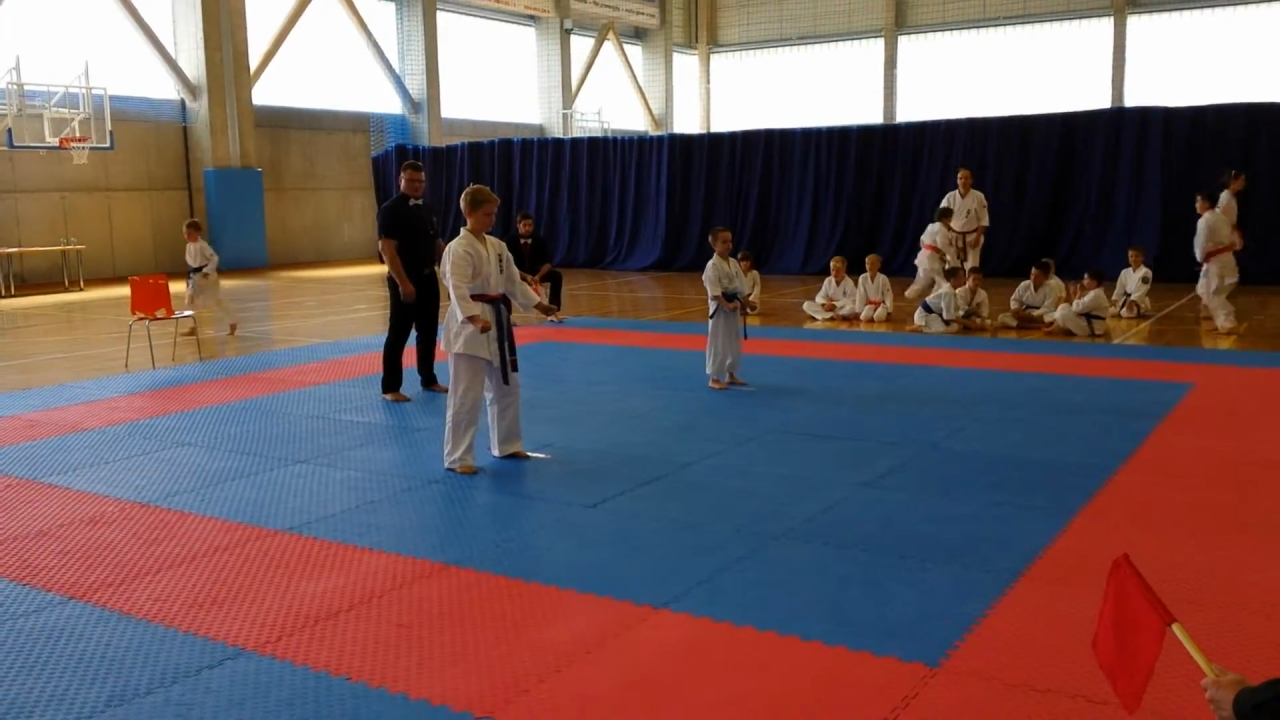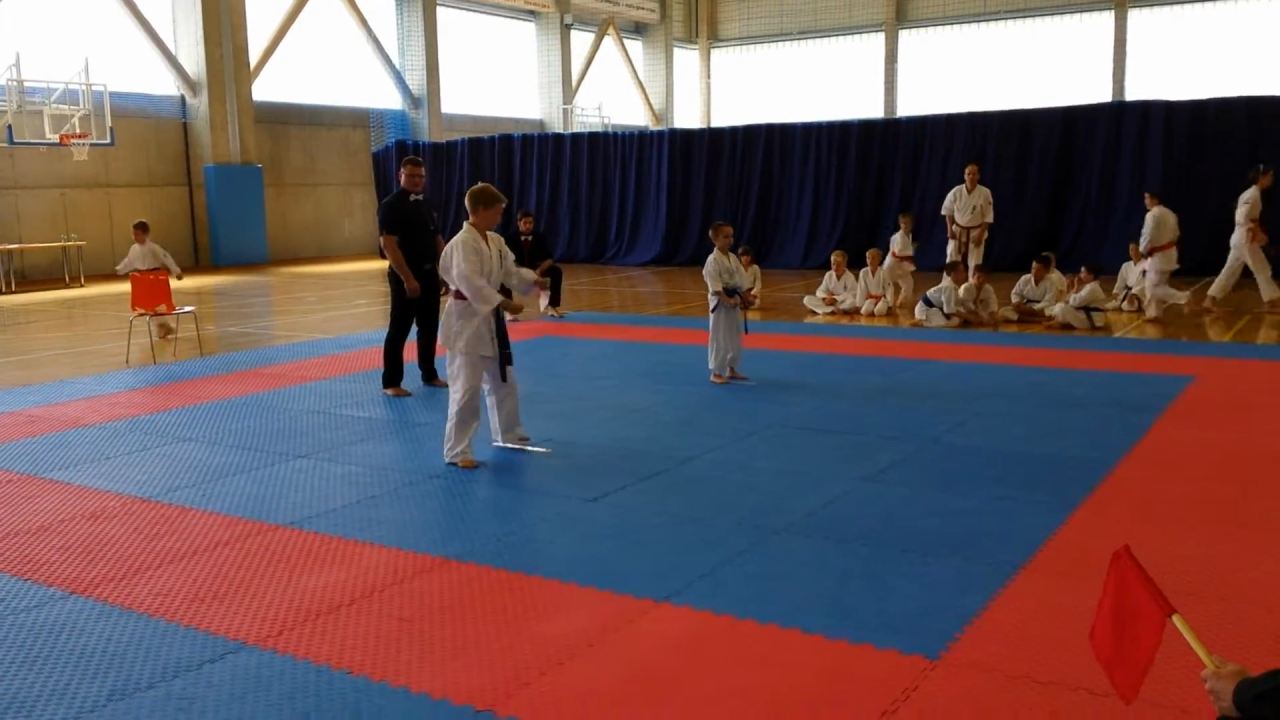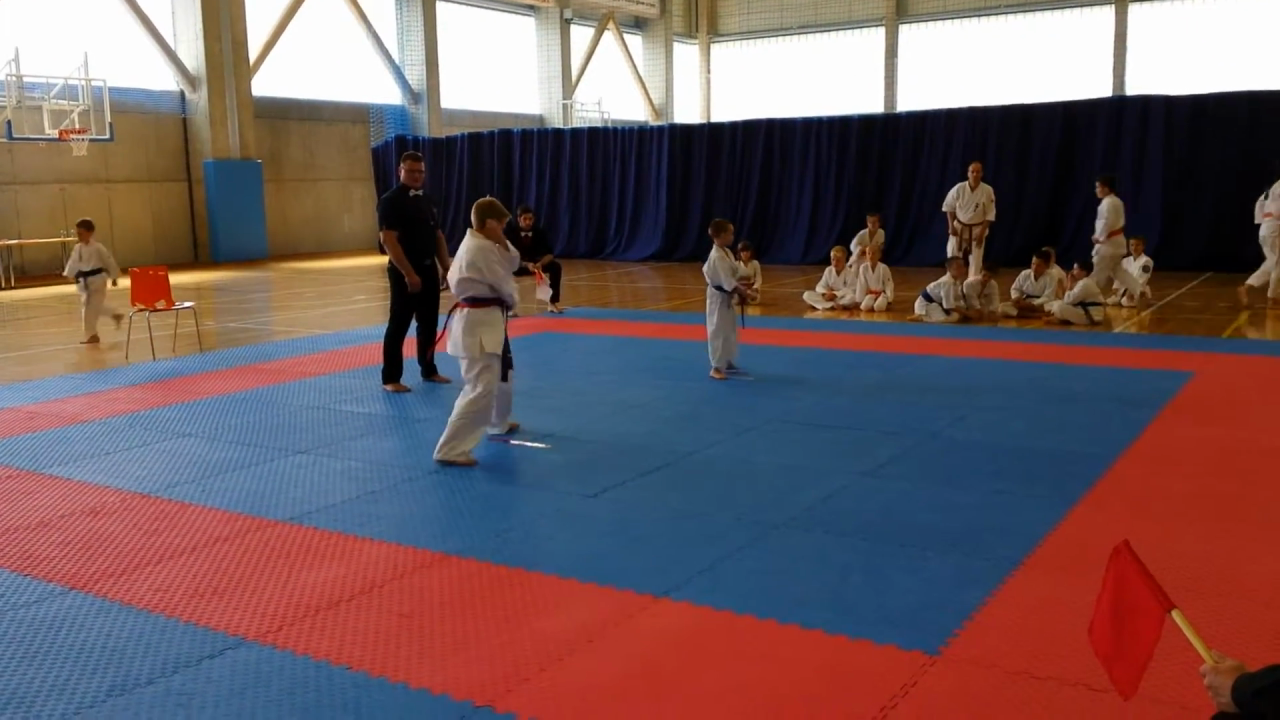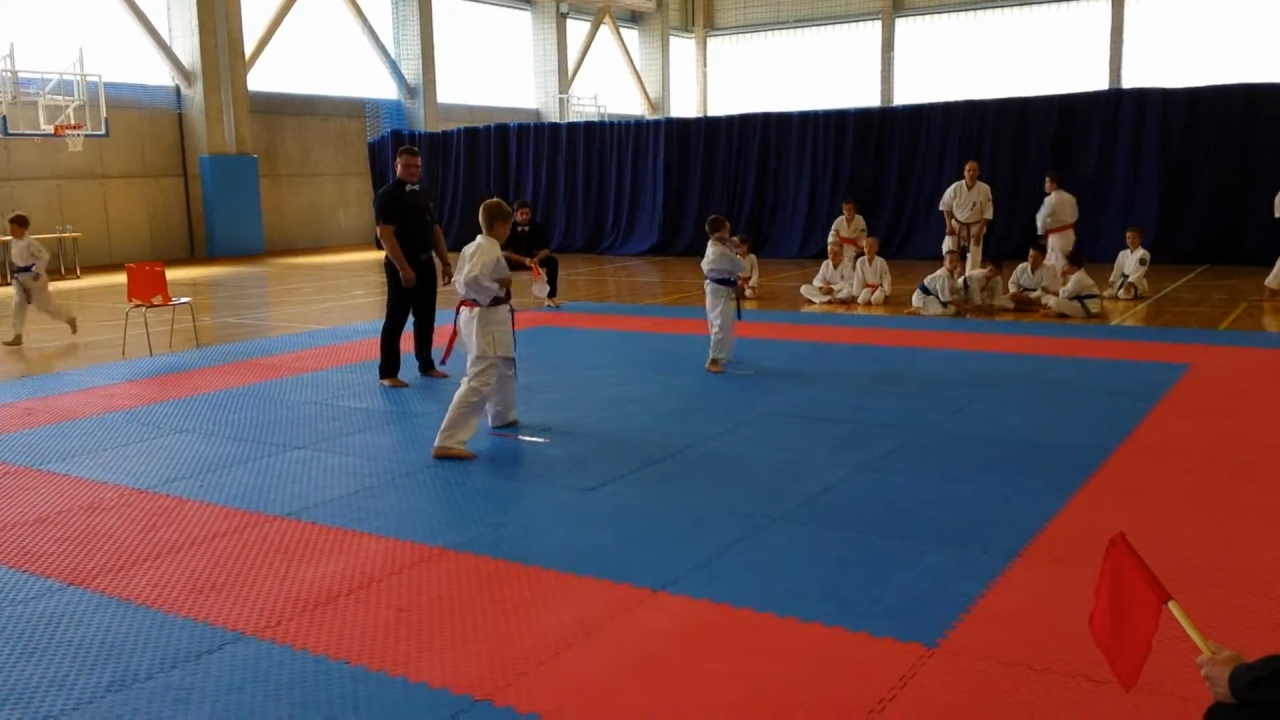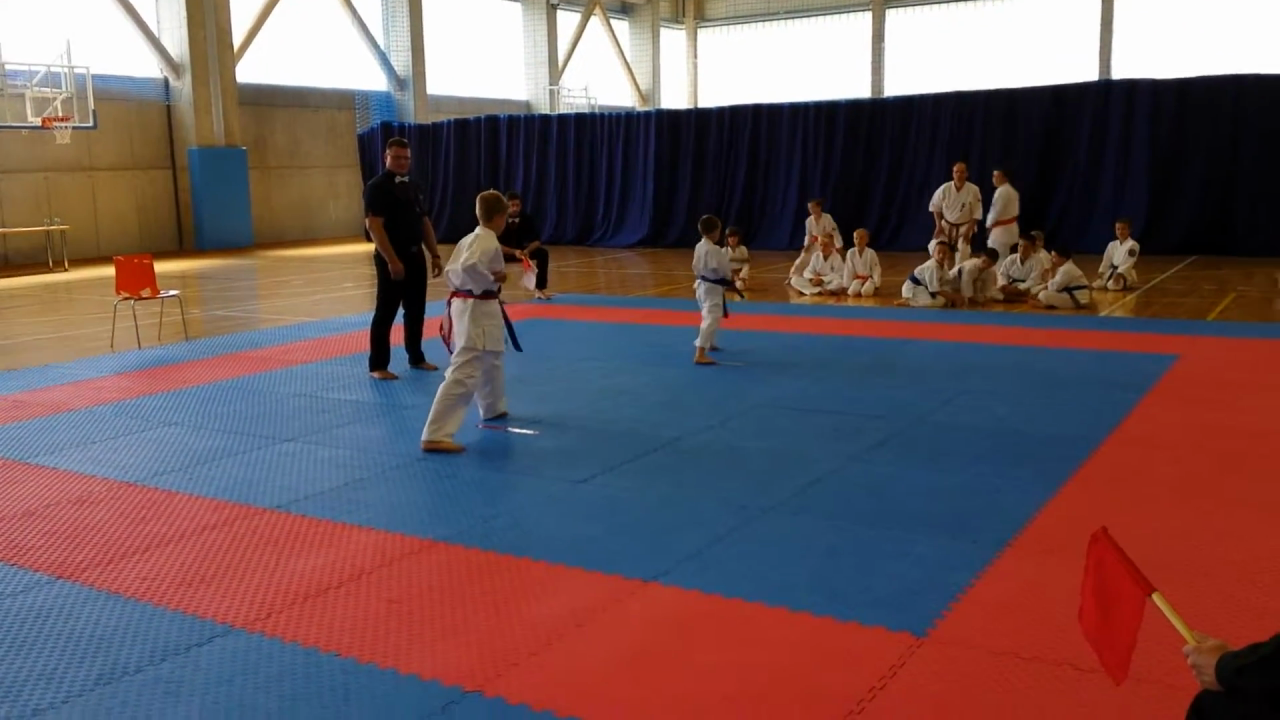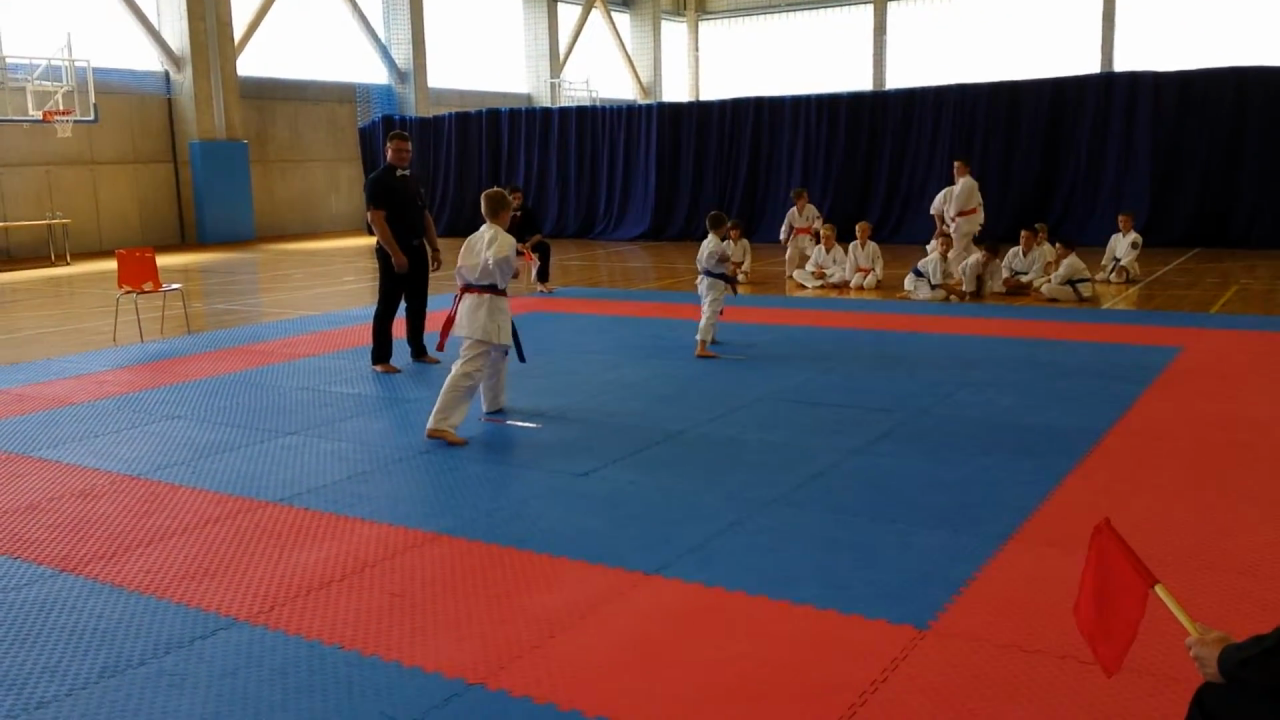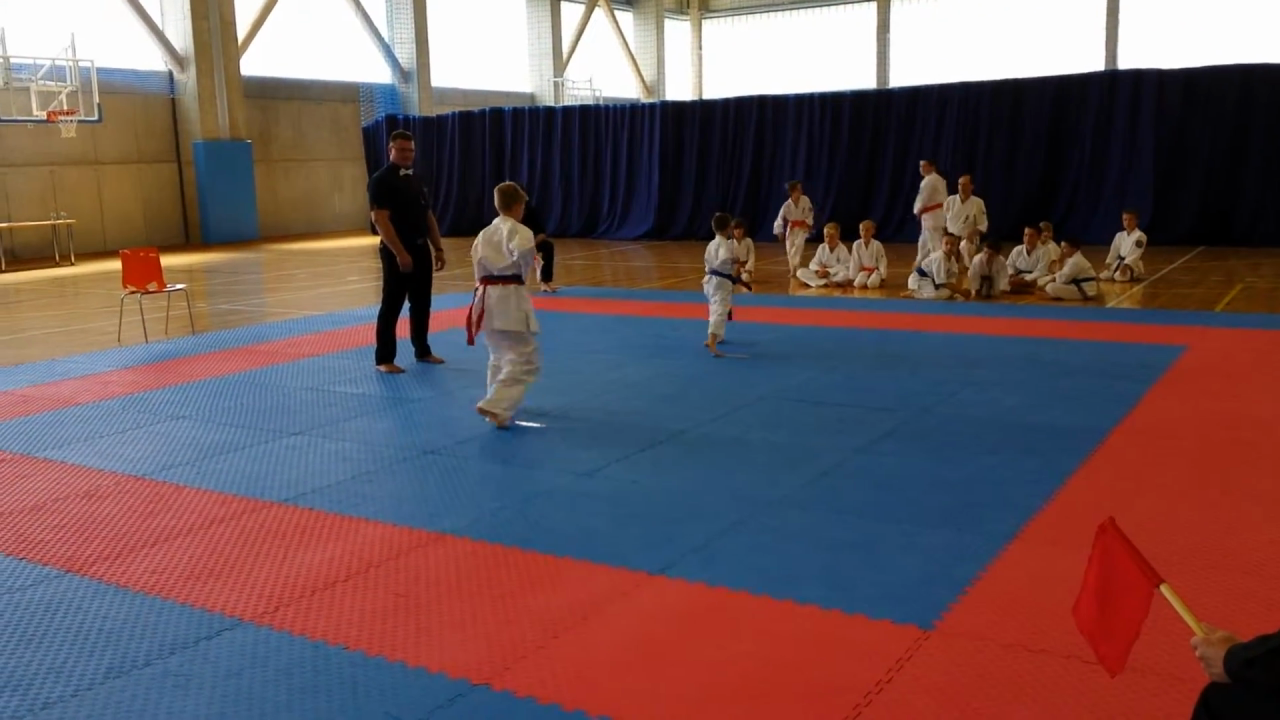
dt=0.2s
person 1, frame 1
left shoulder: (497, 246)
right shoulder: (459, 248)
left elbow: (513, 281)
right elbow: (458, 289)
left wrist: (538, 304)
right wrist: (474, 318)
left hip: (497, 322)
right hip: (469, 327)
left knee: (506, 388)
right knee: (466, 395)
left ankle: (506, 445)
right ankle: (457, 458)
person 1, frame 2
left shoulder: (495, 241)
right shoulder: (462, 243)
left elbow: (511, 271)
right elbow: (470, 281)
left wrist: (533, 281)
right wrist: (503, 304)
left hip: (490, 318)
right hip: (468, 320)
left knee: (502, 379)
right knee: (467, 387)
left ankle: (509, 431)
right ankle: (457, 452)
person 1, frame 3
left shoulder: (479, 245)
right shoulder: (480, 249)
left elbow: (510, 263)
right elbow: (503, 281)
left wrist: (502, 242)
right wrist: (510, 300)
left hip: (485, 321)
right hip: (478, 324)
left knee: (501, 375)
right knee: (482, 388)
left ankle: (499, 423)
right ankle: (450, 451)
person 1, frame 4
left shoulder: (472, 248)
right shoulder: (489, 251)
left elbow: (460, 282)
right elbow: (472, 280)
left wrist: (499, 285)
right wrist: (496, 290)
left hip: (474, 314)
right hip: (488, 318)
left knee: (503, 369)
right knee: (478, 383)
left ankle: (502, 416)
right ankle: (447, 442)
person 1, frame 5
left shoulder: (468, 239)
right shoulder: (488, 241)
left elbow: (452, 273)
right elbow: (469, 267)
left wrist: (490, 278)
right wrist: (491, 279)
left hip: (465, 305)
right hip: (479, 311)
left knee: (491, 360)
right knee: (463, 375)
left ankle: (493, 408)
right ankle: (435, 436)
person 1, frame 6
left shoulder: (473, 239)
right shoulder: (504, 238)
left elbow: (462, 271)
right elbow: (501, 260)
right wrist: (507, 275)
left hip: (470, 301)
right hip: (488, 306)
left knee: (495, 355)
right knee: (469, 369)
left ankle: (493, 402)
right ankle: (440, 424)
person 1, frame 7
left shoulder: (484, 234)
right shoulder: (519, 231)
left elbow: (480, 265)
right elbow: (524, 252)
right wrist: (525, 268)
left hip: (486, 295)
right hip: (510, 297)
left knee: (500, 355)
right knee: (524, 360)
left ankle: (498, 405)
right ankle: (496, 406)
person 2, frame 1
left shoulder: (426, 209)
right shoulder: (391, 210)
left elbow: (437, 243)
right elbow: (386, 249)
right wrist: (403, 283)
left hip: (428, 278)
right hip: (405, 281)
left knee: (428, 332)
right knee: (398, 334)
left ankle: (428, 379)
right ankle: (390, 387)
person 2, frame 2
left shoulder: (426, 205)
right shoulder: (391, 205)
left elbow: (437, 240)
right elbow: (388, 246)
right wrist: (407, 279)
left hip: (429, 274)
right hip: (405, 276)
left knee: (429, 327)
right knee: (399, 329)
left ankle: (429, 374)
right ankle: (391, 382)
person 2, frame 3
left shoulder: (426, 200)
right shoulder: (391, 201)
left elbow: (438, 236)
right elbow: (388, 241)
left wrist: (446, 268)
right wrist: (408, 274)
left hip: (429, 270)
right hip: (404, 272)
left knee: (428, 323)
right knee: (399, 325)
left ankle: (429, 370)
right ankle: (390, 378)
person 2, frame 4
left shoulder: (422, 195)
right shoulder: (387, 195)
left elbow: (435, 231)
right elbow: (384, 235)
left wrist: (445, 262)
right wrist: (403, 268)
left hip: (426, 264)
right hip: (401, 267)
left knee: (425, 317)
right knee: (396, 320)
left ankle: (426, 365)
right ankle: (387, 373)
person 2, frame 5
left shoulder: (412, 187)
right shoulder: (377, 187)
left elbow: (424, 223)
right elbow: (373, 227)
left wrist: (435, 255)
right wrist: (392, 260)
left hip: (415, 256)
right hip: (391, 259)
left knee: (416, 310)
right knee: (386, 312)
left ankle: (416, 357)
right ankle: (377, 365)
person 2, frame 6
left shoulder: (412, 180)
right shoulder: (378, 181)
left elbow: (425, 216)
right elbow: (375, 220)
left wrist: (434, 249)
right wrist: (395, 254)
left hip: (417, 250)
right hip: (393, 253)
left knee: (417, 303)
right knee: (388, 305)
left ankle: (418, 351)
right ankle: (380, 359)
person 2, frame 7
left shoulder: (416, 180)
right shoulder: (381, 180)
left elbow: (428, 216)
right elbow: (379, 220)
left wrist: (438, 248)
right wrist: (400, 253)
left hip: (421, 250)
right hip: (397, 252)
left knee: (421, 303)
right knee: (392, 305)
left ankle: (422, 351)
right ankle: (384, 359)
